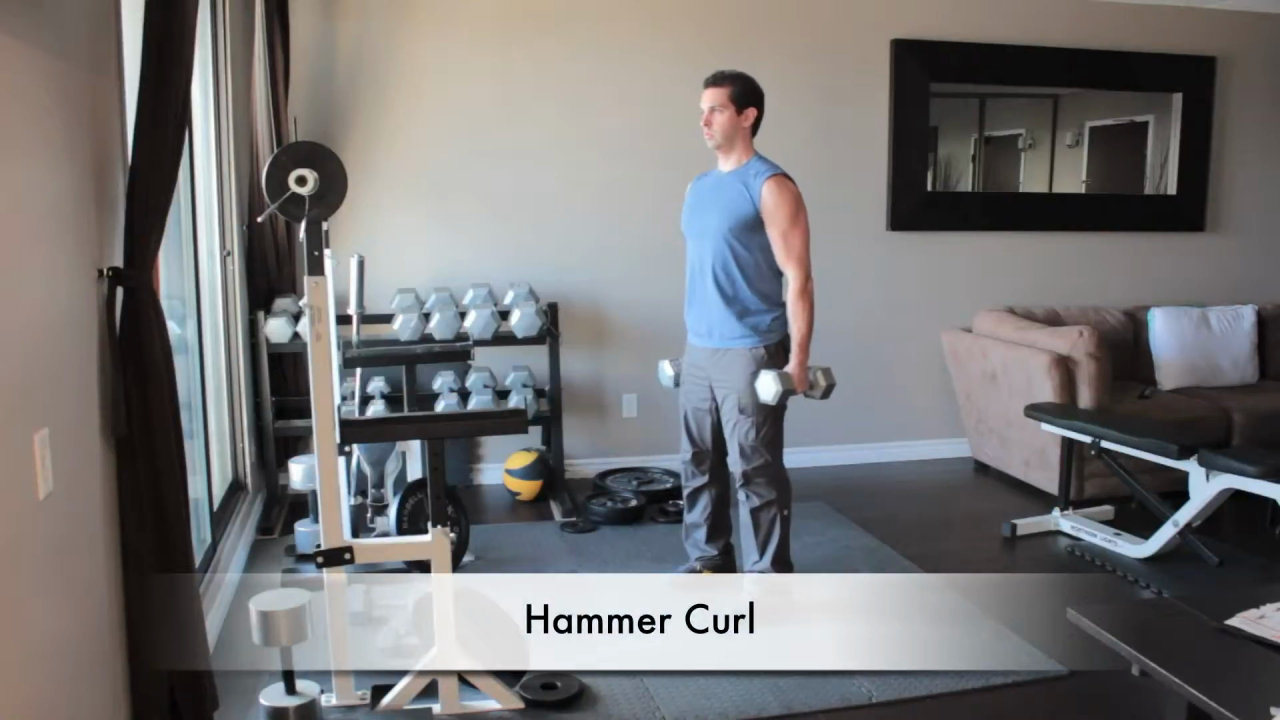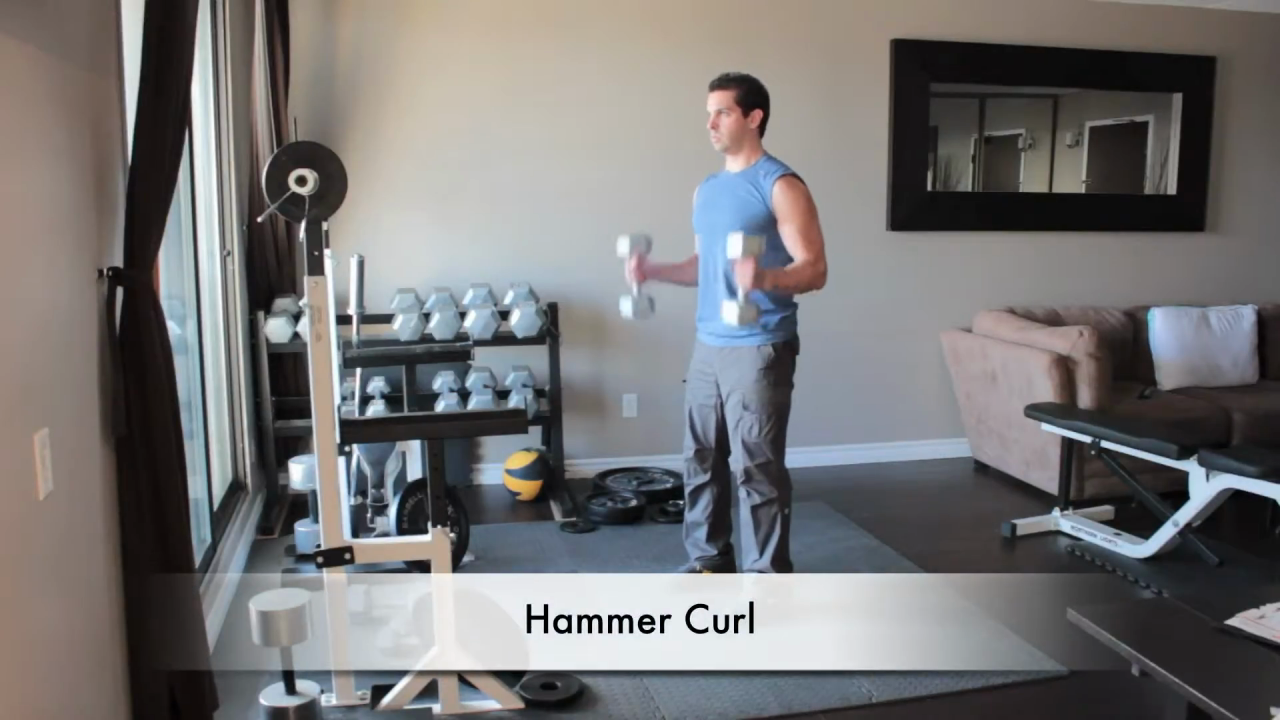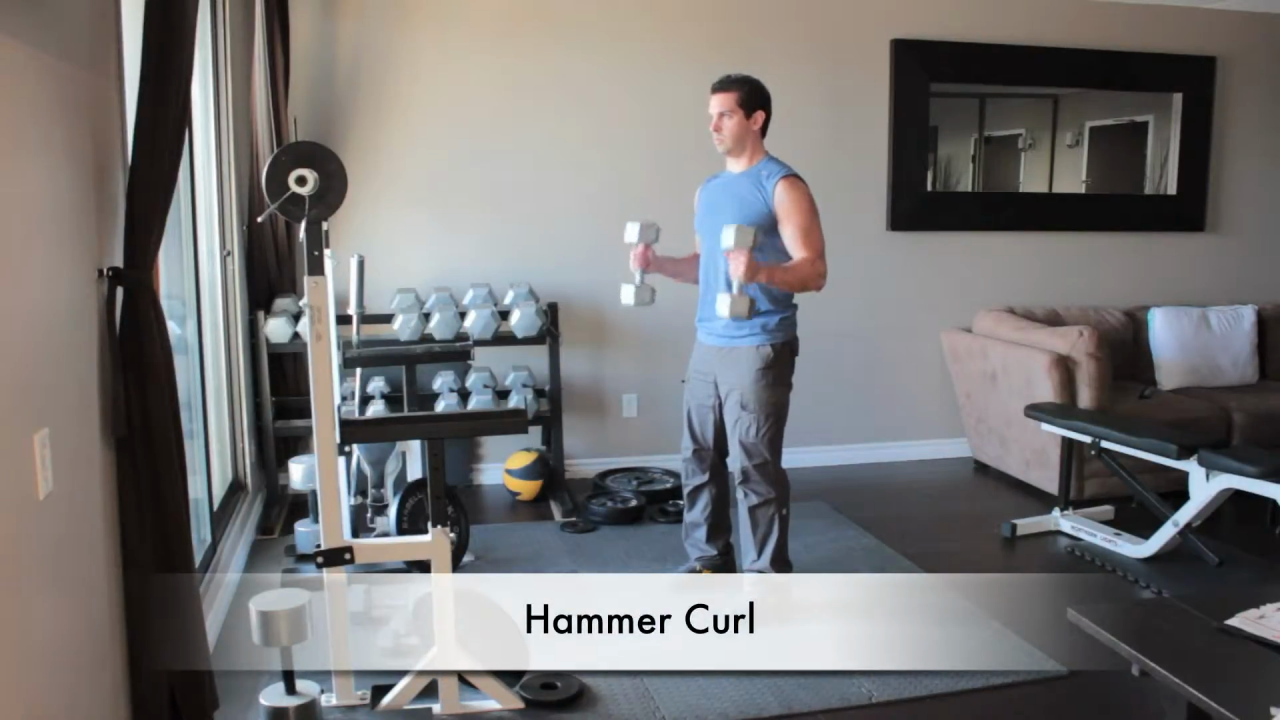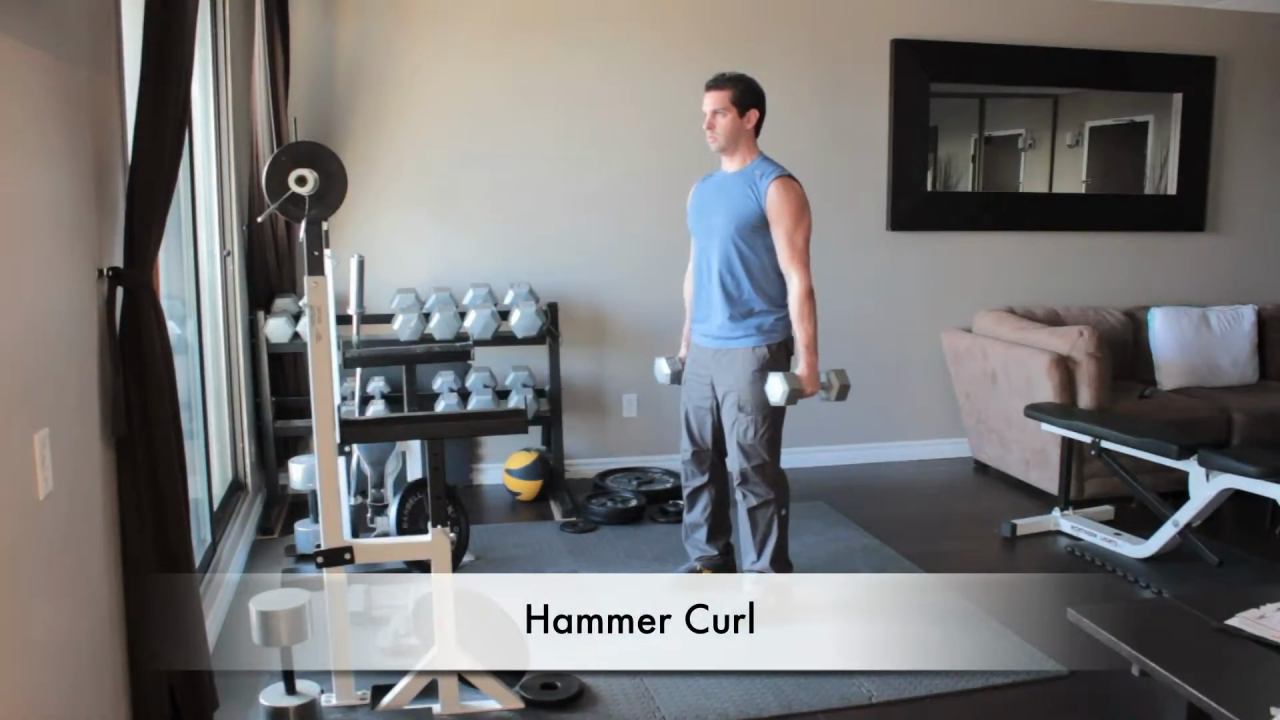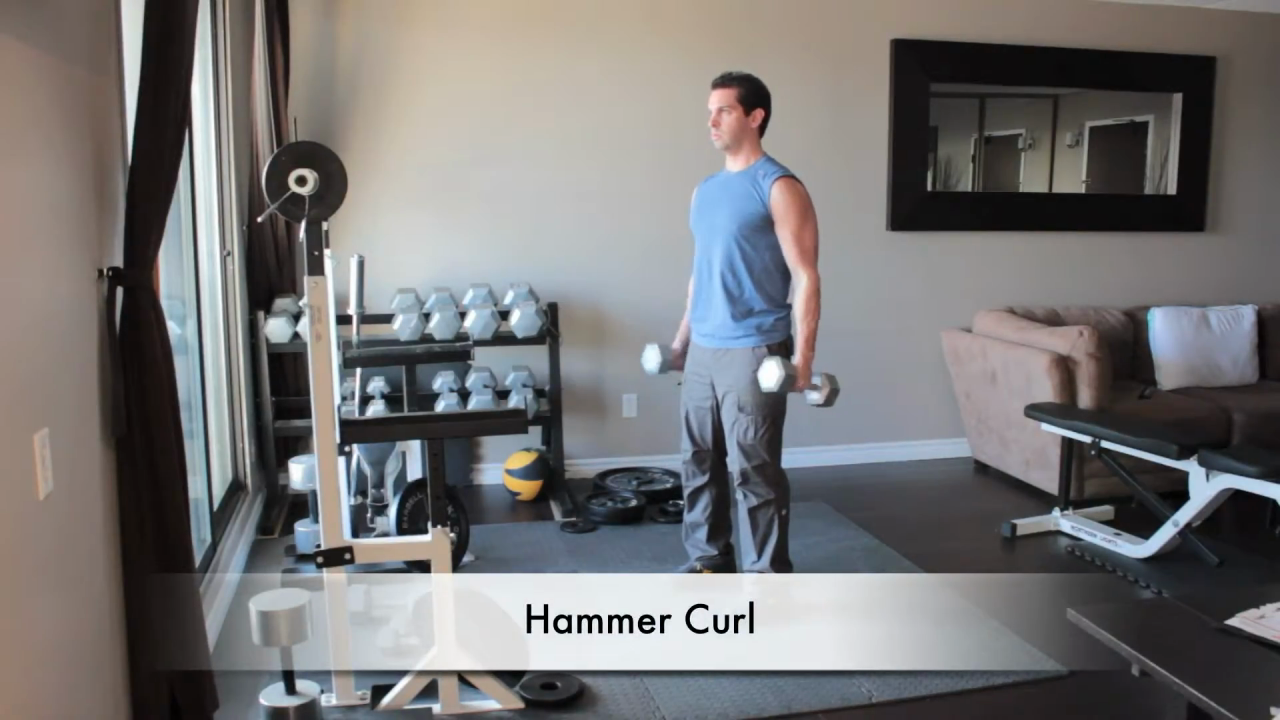
dt=1s
person 1, frame 1
left shoulder: (771, 187)
right shoulder: (698, 187)
left elbow: (797, 278)
left wrist: (798, 359)
left hip: (751, 353)
right hip: (698, 351)
left knee: (755, 471)
right knee: (699, 465)
left ankle: (768, 578)
right ankle: (709, 557)
person 1, frame 2
left shoulder: (781, 186)
right shoulder: (707, 189)
left elbow: (814, 268)
left wrist: (766, 278)
right wrist: (657, 271)
left hip: (759, 350)
right hip: (708, 346)
left knee: (757, 468)
right knee: (701, 460)
left ankle: (767, 576)
right ankle: (709, 559)
person 1, frame 3
left shoulder: (783, 186)
right shoulder: (708, 189)
left elbow: (814, 272)
left wrist: (760, 271)
right wrist: (660, 262)
left hip: (759, 350)
right hip: (707, 346)
left knee: (755, 468)
right knee: (699, 460)
left ankle: (766, 576)
right ankle: (708, 559)
person 1, frame 4
left shoulder: (776, 188)
right shoulder: (701, 189)
left elbow: (798, 279)
left wrist: (807, 359)
right wrist: (685, 343)
left hip: (754, 352)
right hip: (703, 351)
left knee: (753, 470)
right knee: (698, 462)
left ankle: (767, 575)
right ankle: (708, 559)
person 1, frame 5
left shoulder: (780, 188)
right shoulder: (705, 189)
left elbow: (806, 277)
left wrist: (803, 356)
right wrist: (681, 339)
left hip: (754, 353)
right hip: (703, 350)
left knee: (754, 471)
right knee: (699, 463)
left ankle: (768, 575)
right ankle: (709, 558)
